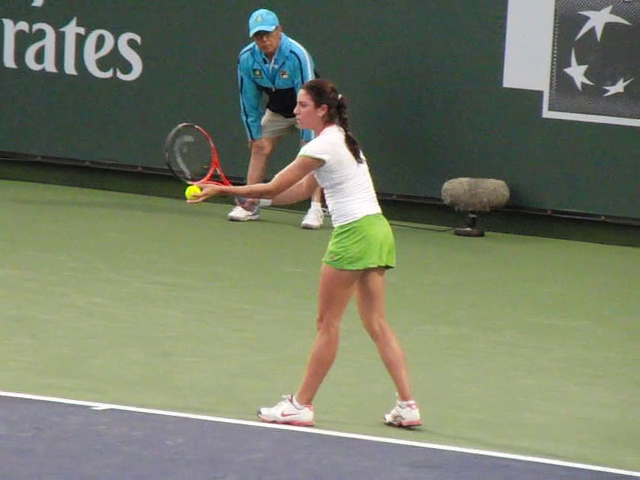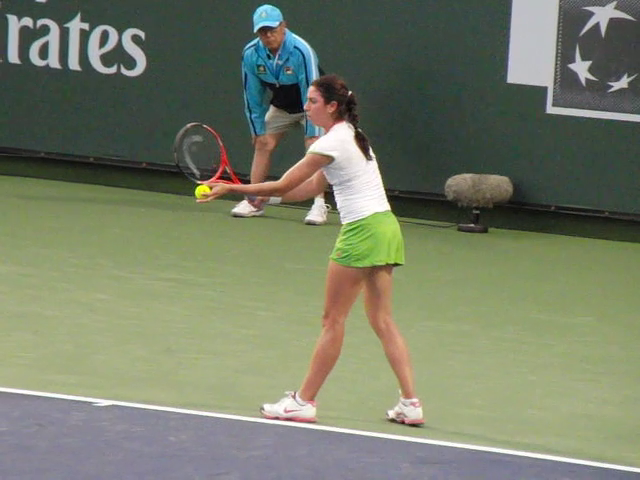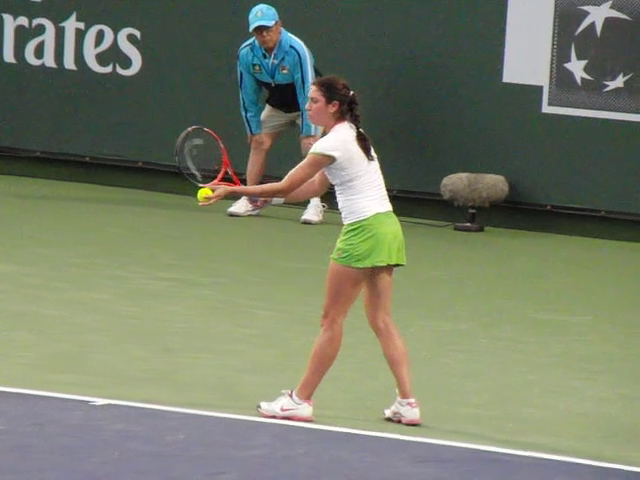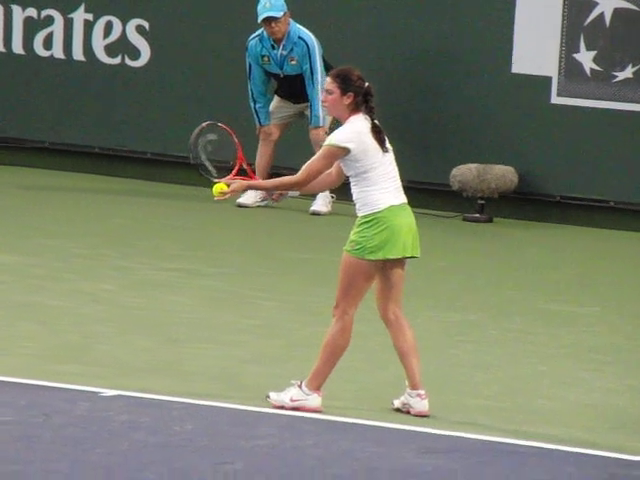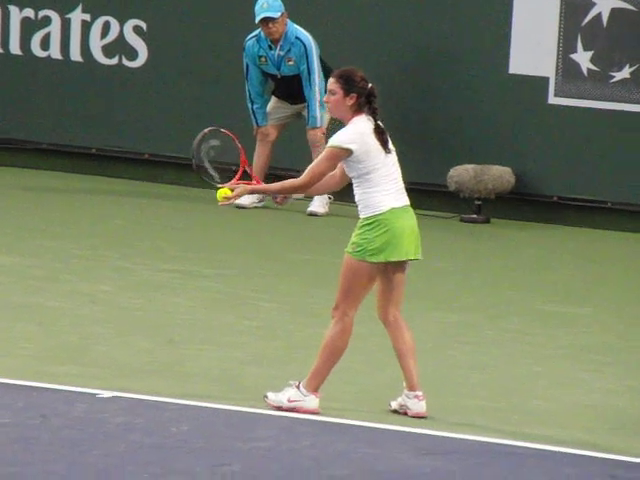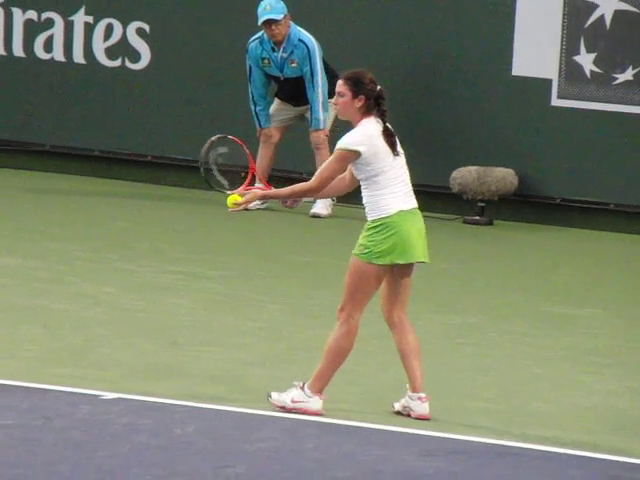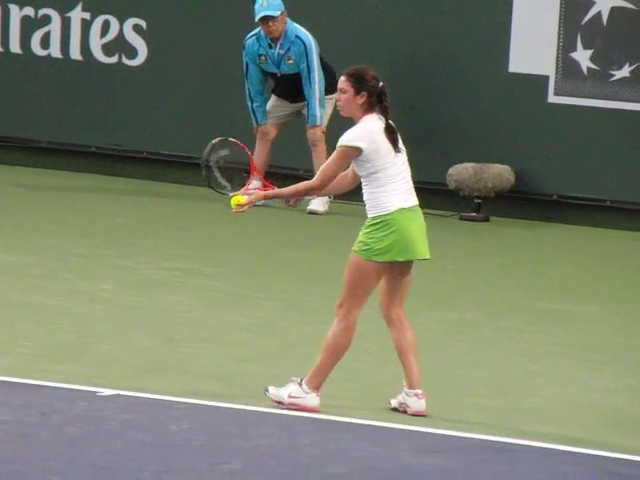
dt=0.2s
person 1, frame 1
left shoulder: (321, 146)
right shoulder: (341, 138)
left elbow: (273, 187)
right elbow: (303, 189)
left wrist: (221, 189)
right wrist: (259, 199)
left hip: (354, 233)
right hip: (376, 230)
left knee: (327, 323)
right knee: (376, 323)
left ankle: (300, 406)
right ankle: (407, 406)
person 1, frame 2
left shoulder: (331, 143)
right shoulder: (351, 135)
left elbow: (282, 185)
right elbow: (314, 186)
left wrist: (230, 188)
right wrist: (270, 197)
left hip: (362, 231)
right hip: (385, 227)
left knee: (332, 320)
right knee: (382, 320)
left ankle: (303, 402)
right ankle: (410, 404)
person 1, frame 3
left shoulder: (332, 143)
right shoulder: (353, 135)
left elbow: (284, 186)
right elbow: (317, 186)
left wrist: (232, 190)
right wrist: (273, 197)
left hip: (363, 231)
right hip: (386, 227)
left knee: (331, 320)
right knee: (381, 320)
left ankle: (300, 400)
right ankle: (407, 403)
person 1, frame 4
left shoulder: (347, 135)
right shoulder: (369, 126)
left elbow: (300, 179)
right elbow: (333, 178)
left wrist: (248, 184)
right wrist: (289, 188)
left hip: (377, 224)
right hip: (400, 219)
left knee: (343, 311)
right knee: (391, 311)
left ankle: (309, 391)
right ankle: (416, 394)
person 1, frame 5
left shoulder: (349, 136)
right shoulder: (372, 127)
left elbow: (304, 181)
right elbow: (337, 179)
left wrist: (252, 189)
right wrist: (290, 190)
left hip: (378, 226)
right hip: (402, 221)
left knee: (342, 313)
right knee: (390, 313)
left ankle: (307, 392)
right ankle: (414, 396)
person 1, frame 6
left shoulder: (357, 138)
right shoulder: (381, 129)
left elbow: (314, 185)
right elbow: (348, 182)
left wrist: (261, 194)
right wrist: (297, 194)
left hip: (386, 228)
right hip: (410, 223)
left knee: (348, 314)
right knee: (395, 315)
left ankle: (311, 394)
right ankle: (417, 397)
person 1, frame 7
left shoulder: (358, 135)
right shoulder: (383, 126)
left elbow: (317, 183)
right elbow: (350, 179)
left wrist: (265, 194)
right wrist: (303, 192)
left hip: (386, 225)
right hip: (410, 221)
left knee: (346, 311)
right knee: (393, 312)
left ankle: (308, 389)
right ankle: (414, 394)
person 2, frame 1
left shoulder: (297, 55)
right shoulder: (247, 58)
right elbow: (249, 99)
left wrist: (309, 137)
right wrist: (254, 133)
right hip: (277, 109)
right knee: (259, 148)
left ankle: (316, 209)
person 2, frame 2
left shoulder: (301, 51)
right shoulder: (250, 54)
right elbow: (252, 94)
left wrist: (313, 132)
right wrist: (257, 130)
right hip: (281, 105)
right knee: (262, 145)
left ankle: (319, 205)
person 2, frame 3
left shoulder: (296, 50)
right shoulder: (246, 53)
left elbow: (307, 92)
right elbow: (248, 94)
left wrist: (308, 132)
right wrist: (253, 129)
left hip: (308, 103)
right hip: (277, 104)
left knee: (309, 146)
right knee: (258, 144)
left ankle: (315, 204)
right ankle: (250, 200)
person 2, frame 4
left shoulder: (305, 41)
right shoulder: (255, 44)
left elbow: (316, 83)
right elbow: (257, 85)
left wrist: (317, 122)
right wrist: (262, 119)
left hip: (317, 94)
right hip: (285, 95)
left knee: (318, 137)
right knee: (266, 134)
left ankle: (324, 196)
right ankle: (259, 191)
person 2, frame 5
left shoulder: (302, 42)
right shoulder: (252, 45)
left elbow: (314, 84)
right elbow: (254, 85)
left wrist: (315, 123)
right wrist: (260, 120)
left hip: (316, 94)
right hip: (283, 96)
left knee: (315, 138)
right knee: (263, 135)
left ankle: (321, 197)
right ankle: (256, 191)
person 2, frame 6
left shoulder: (305, 43)
right shoulder: (255, 47)
left elbow: (317, 86)
right elbow: (257, 87)
left wrist: (318, 125)
right wrist: (263, 122)
left hip: (320, 94)
right hip: (286, 97)
left knee: (318, 140)
right knee: (267, 137)
left ankle: (325, 198)
person 2, frame 7
left shoulder: (302, 40)
right shoulder: (252, 43)
left elbow: (313, 82)
right elbow: (254, 84)
left wrist: (315, 122)
right wrist: (259, 119)
left hip: (318, 91)
right hip: (283, 94)
left knee: (315, 137)
right knee: (264, 134)
left ankle: (321, 195)
right ankle: (255, 188)
